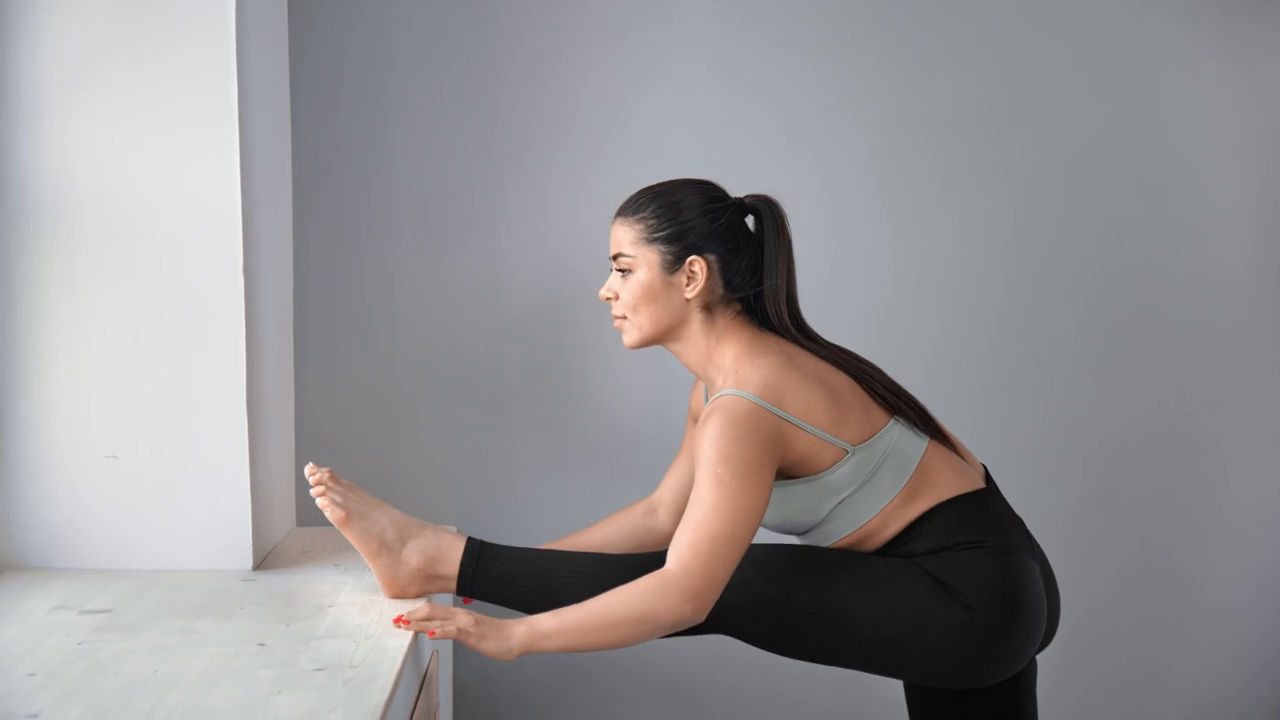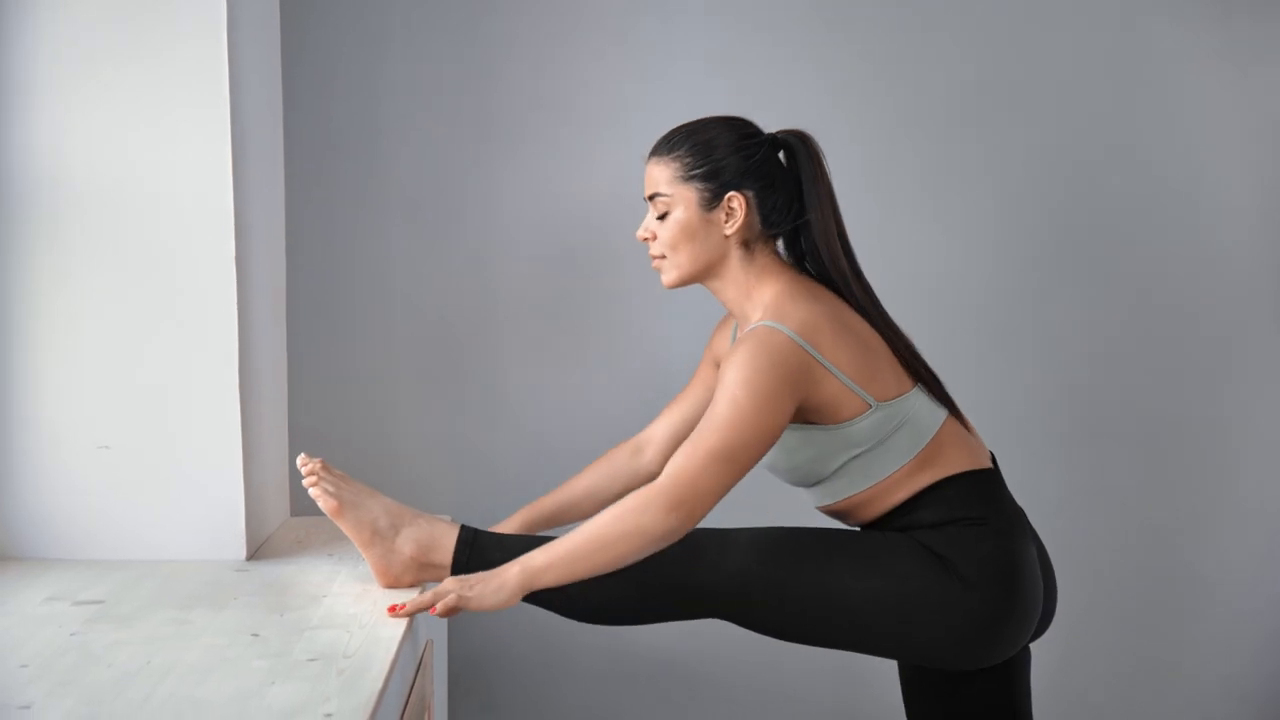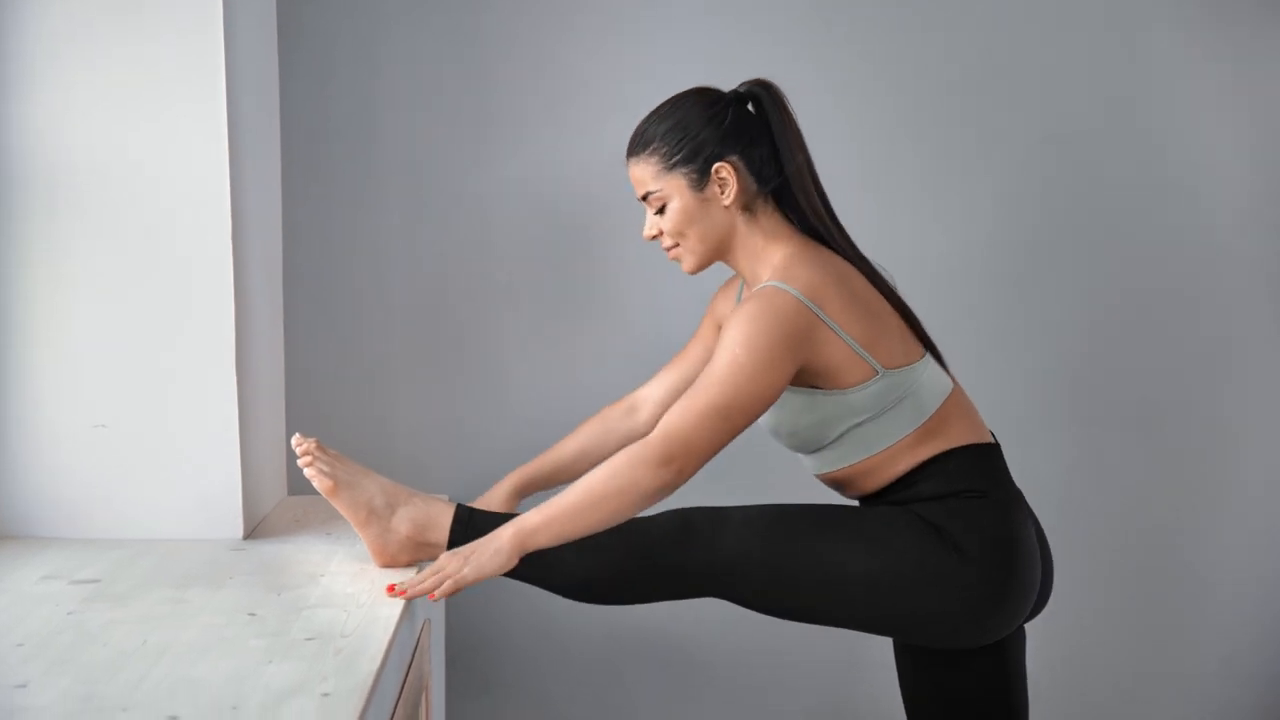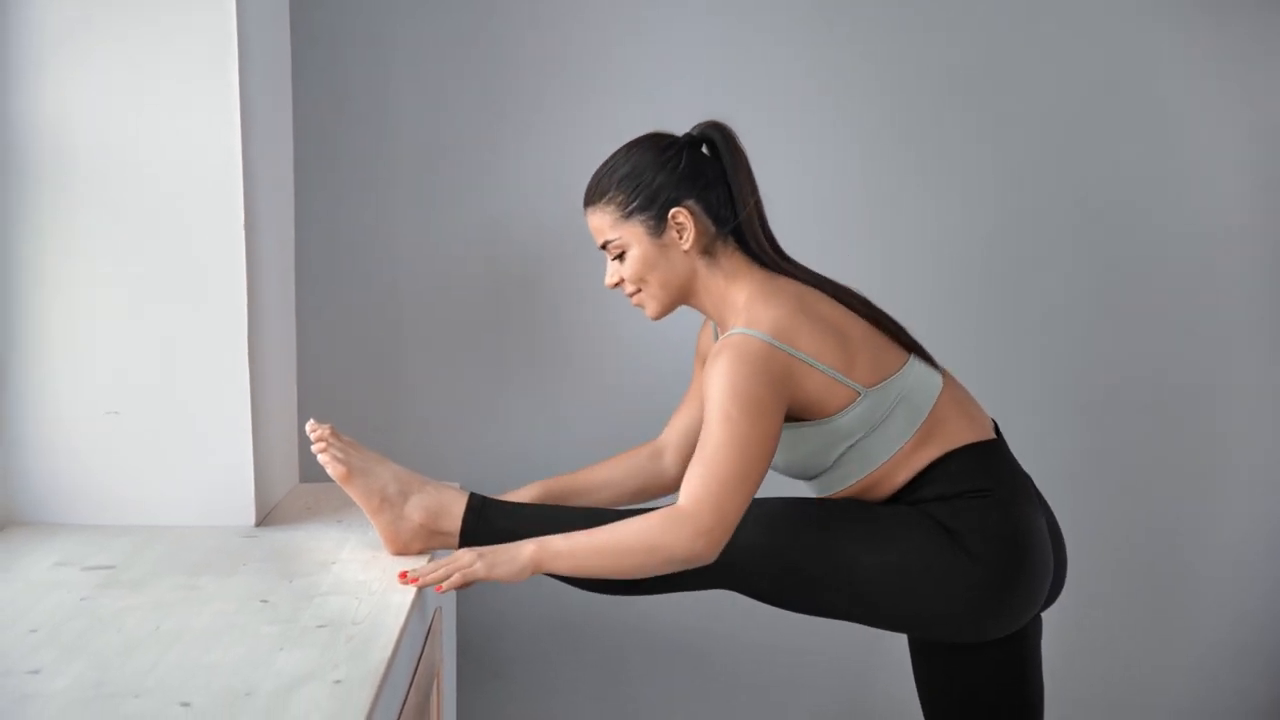
dt=0.5s
person 1, frame 1
left shoulder: (745, 403)
right shoulder: (731, 372)
left elbow: (684, 599)
right elbow: (662, 517)
left wrist: (516, 634)
right wrist: (518, 569)
left hip: (967, 597)
right hip: (982, 590)
person 1, frame 2
left shoulder: (775, 341)
right shoulder: (750, 325)
left elbow: (669, 507)
right elbow: (649, 455)
left wrist: (510, 577)
right wrist: (514, 530)
left hip: (964, 574)
right hip: (973, 572)
left knee: (709, 570)
left ankle: (433, 549)
person 1, frame 3
left shoulder: (781, 304)
right shoulder: (753, 288)
left elbow: (662, 463)
right elbow: (642, 413)
left wrist: (508, 541)
right wrist: (512, 486)
left hip: (961, 548)
right hip: (966, 549)
left knee: (701, 549)
left ankle: (427, 529)
person 1, frame 4
left shoulder: (754, 345)
right shoulder: (741, 318)
left elbow: (697, 533)
right elbow: (666, 461)
left wrist: (526, 553)
right wrist: (528, 501)
left hip: (972, 546)
right hip: (985, 543)
left knee: (722, 548)
